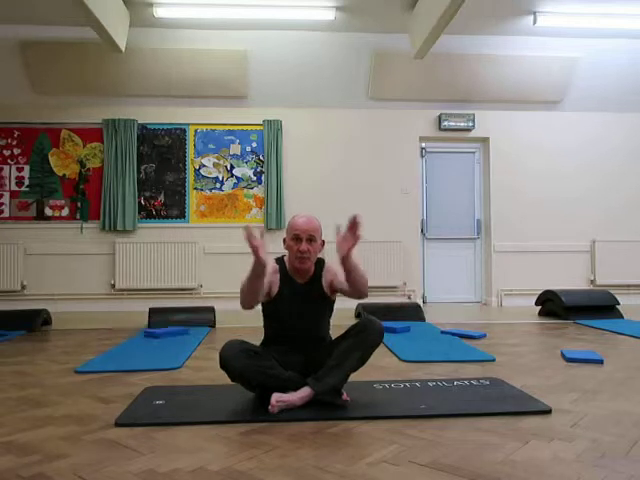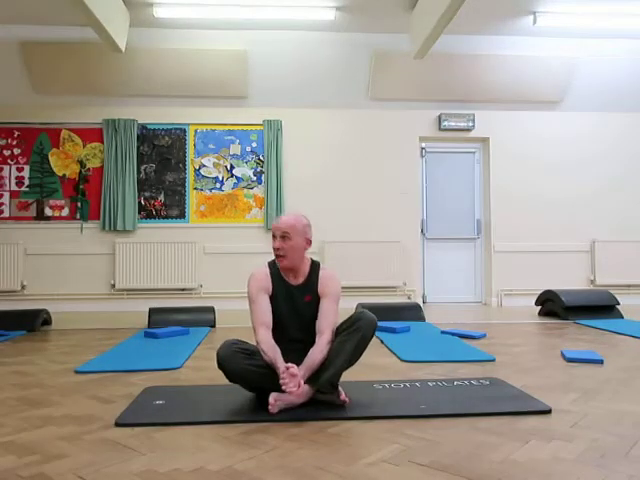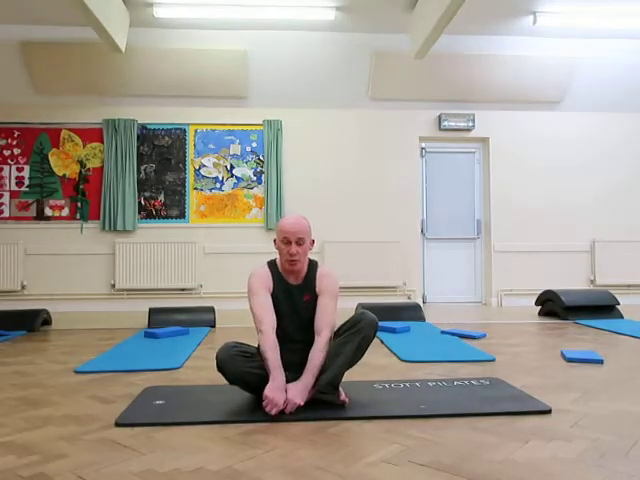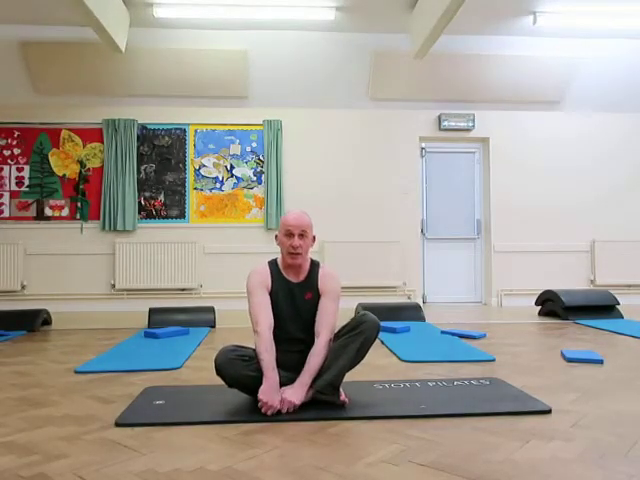
dt=1s
person 1, frame 1
left shoulder: (329, 273)
right shoulder: (270, 270)
left elbow: (360, 292)
right elbow: (247, 303)
left wrist: (346, 258)
right wrist: (260, 263)
left hip: (320, 359)
right hip: (276, 360)
left knee: (372, 328)
right knee: (231, 353)
left ankle: (303, 394)
right ankle: (323, 390)
person 1, frame 2
left shoulder: (327, 279)
right shoulder: (260, 278)
left elbow: (324, 336)
right elbow: (263, 333)
left wrist: (301, 373)
right wrist: (282, 370)
left hip: (314, 361)
right hip: (277, 361)
left knee: (366, 320)
right knee: (227, 353)
left ankle: (306, 391)
right ankle: (321, 389)
person 1, frame 3
left shoulder: (325, 278)
right shoulder: (261, 277)
left elbow: (323, 334)
right elbow: (265, 330)
left wrist: (305, 383)
right wrist: (277, 379)
left hip: (314, 358)
right hip: (277, 359)
left knee: (367, 321)
right knee: (227, 355)
left ankle: (311, 388)
right ankle: (320, 389)
person 1, frame 4
left shoulder: (327, 278)
right shoulder: (260, 276)
left elbow: (323, 337)
right elbow: (262, 330)
left wrist: (301, 386)
right wrist: (270, 381)
left hip: (314, 360)
right hip: (277, 361)
left knee: (369, 323)
right knee: (225, 359)
left ankle: (309, 391)
right ankle: (321, 389)
